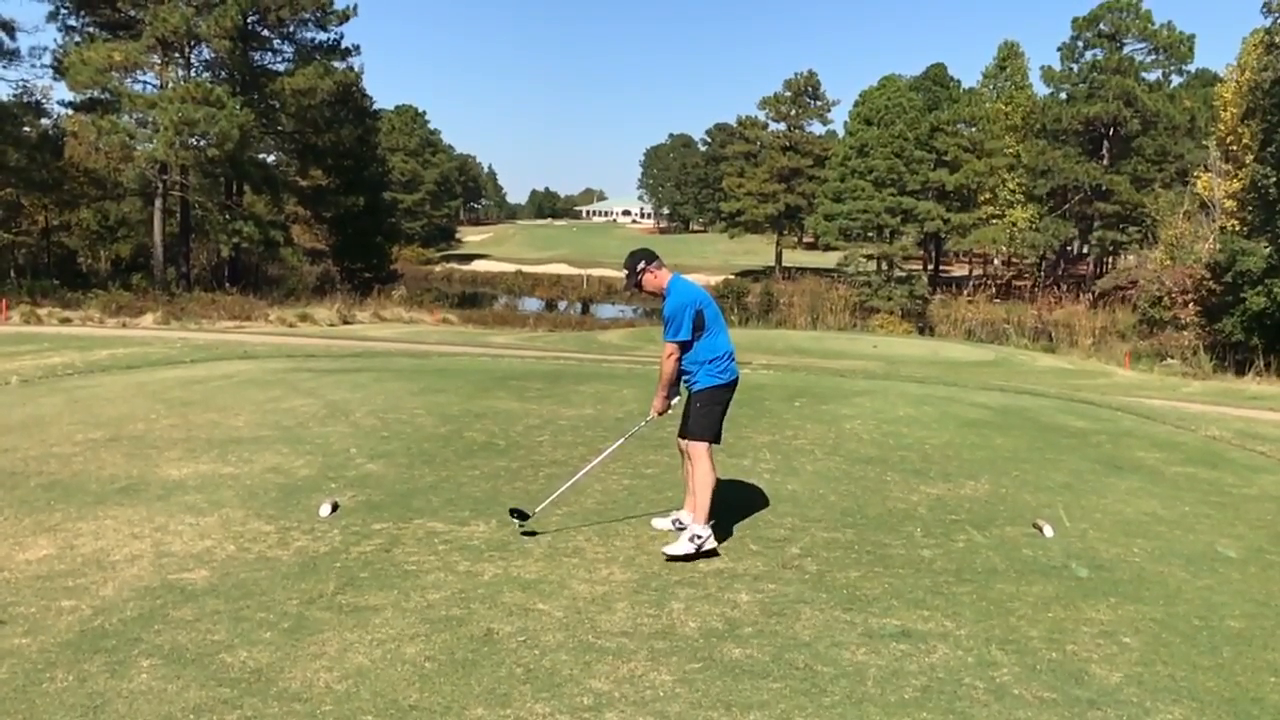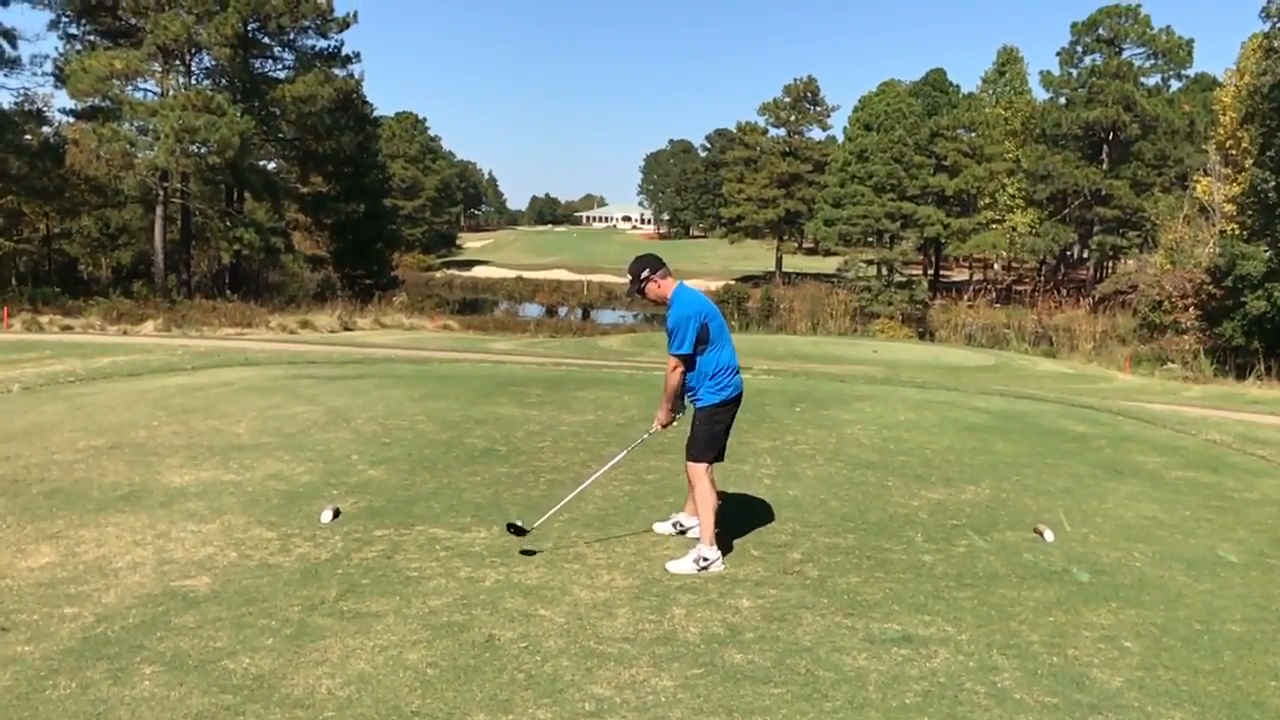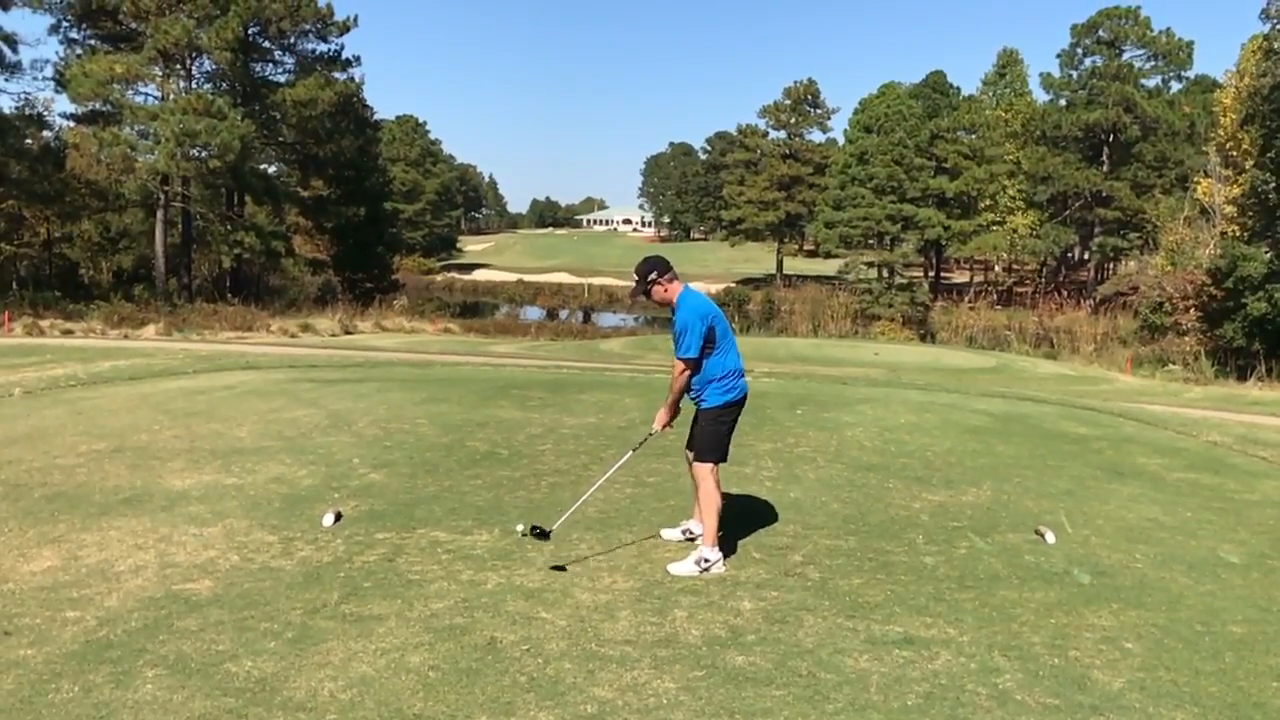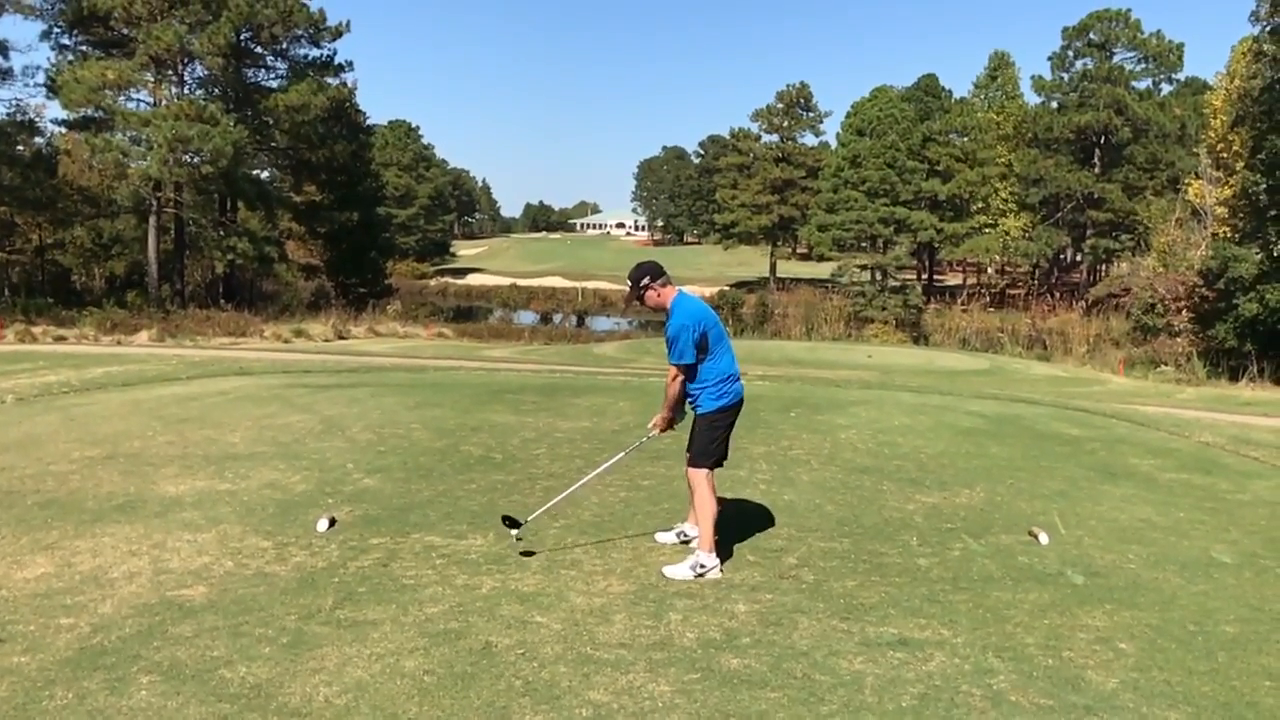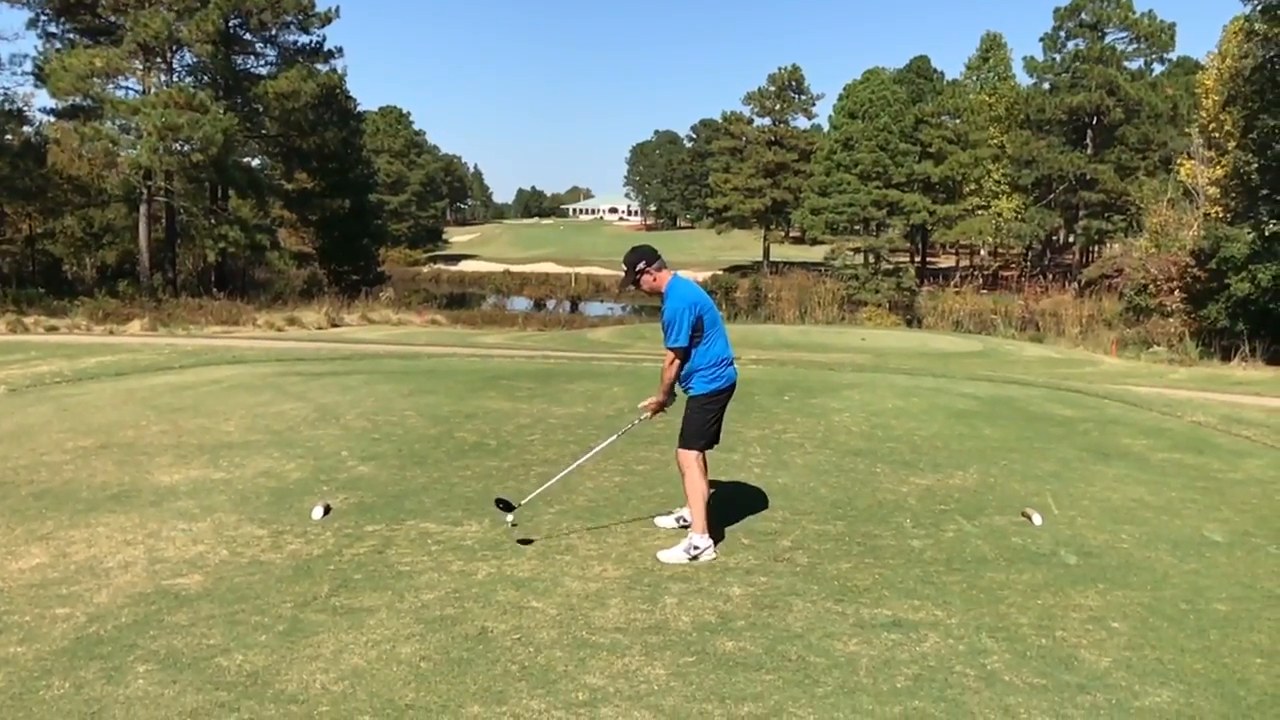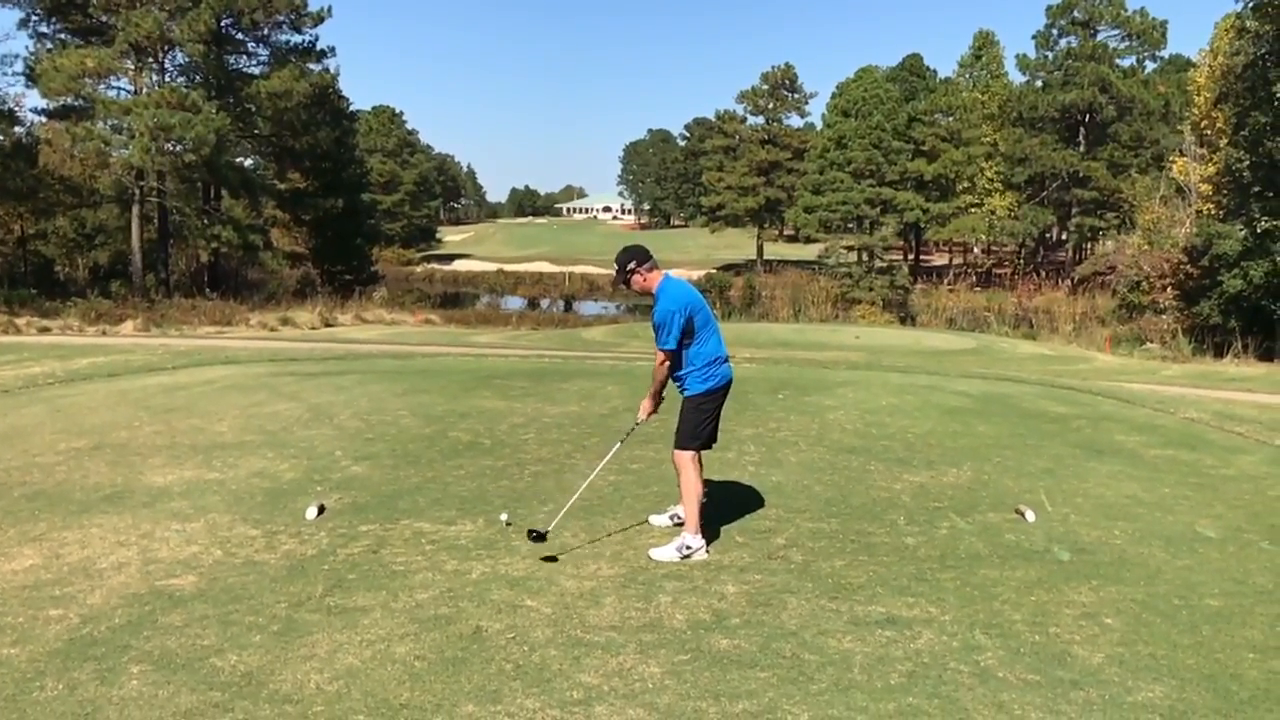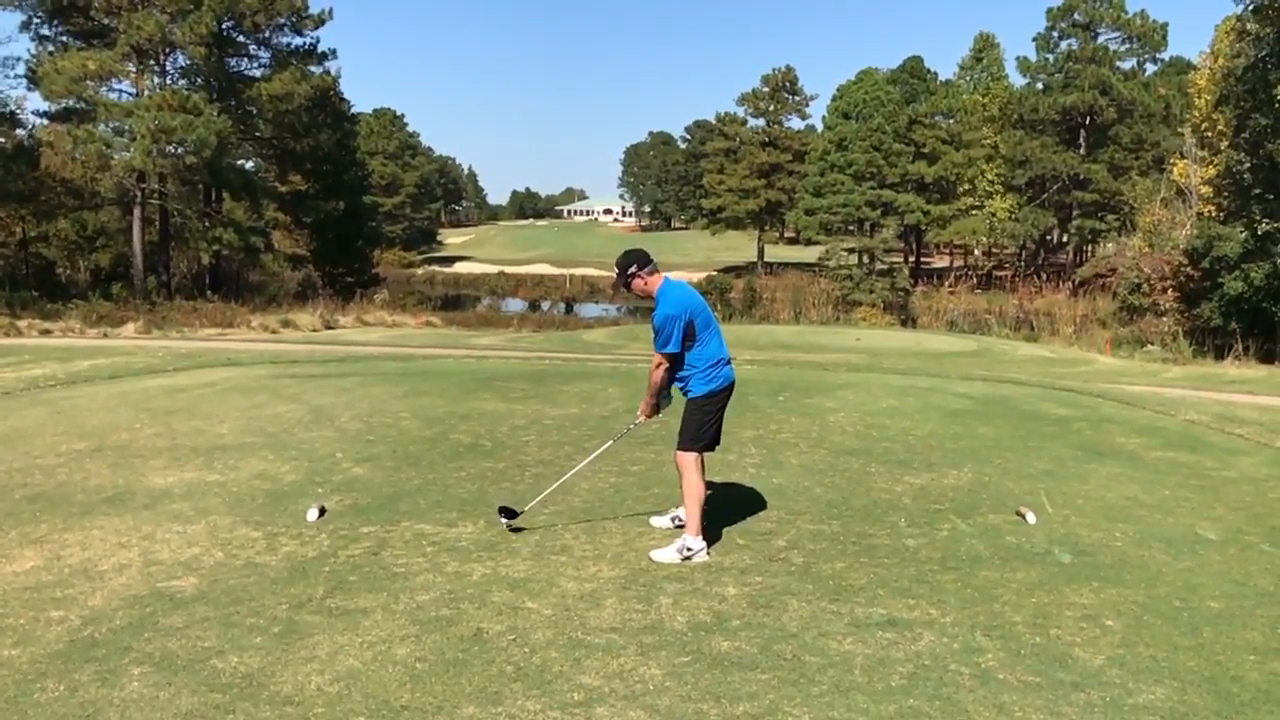
dt=0.4s
person 1, frame 1
left shoulder: (678, 298)
right shoulder: (680, 291)
left elbow: (672, 354)
left wrist: (661, 395)
right wrist: (671, 390)
left hip: (713, 378)
right hip: (705, 378)
left knee: (698, 447)
right knee: (686, 444)
left ankle: (701, 530)
right ankle: (689, 514)
person 1, frame 2
left shoulder: (682, 310)
right shoulder: (686, 298)
left elbow: (676, 368)
left wrist: (666, 408)
right wrist: (676, 402)
left hip: (715, 394)
right hip: (715, 390)
left knee: (699, 466)
right knee: (695, 457)
left ankle: (708, 552)
right ankle: (690, 517)
person 1, frame 3
left shoulder: (689, 312)
right shoulder: (689, 302)
left elbow: (684, 370)
right elbow: (690, 365)
left wrist: (668, 409)
right wrist: (673, 405)
left hip: (721, 395)
right hip: (716, 393)
left knee: (705, 467)
right knee: (694, 456)
left ankle: (710, 553)
right ankle: (699, 524)
person 1, frame 4
left shoulder: (682, 319)
right shoulder: (684, 305)
left elbow: (677, 375)
left wrist: (666, 415)
right wrist: (673, 409)
left hip: (717, 399)
right hip: (715, 396)
left knee: (699, 472)
right knee: (695, 462)
left ankle: (706, 558)
right ankle: (693, 526)
person 1, frame 5
left shoulder: (677, 302)
right shoulder: (681, 288)
left elbow: (674, 359)
left wrist: (661, 397)
right wrist: (667, 392)
left hip: (708, 383)
right hip: (712, 379)
left knee: (688, 455)
right knee: (693, 449)
left ankle: (700, 540)
right ankle: (693, 512)
person 1, frame 6
left shoulder: (668, 304)
right shoulder: (672, 287)
left elbow: (665, 360)
right elbow: (667, 353)
left wrist: (652, 398)
right wrist: (655, 392)
left hip: (704, 382)
right hip: (706, 378)
left knee: (685, 455)
right knee: (688, 449)
left ankle: (692, 539)
right ankle: (686, 509)
person 1, frame 7
left shoulder: (668, 308)
right shoulder: (675, 289)
left elbow: (661, 363)
left wrist: (649, 401)
right wrist: (662, 393)
left hip: (707, 384)
right hip: (710, 380)
left knee: (687, 457)
right knee: (691, 452)
left ankle: (693, 541)
right ankle: (688, 511)
